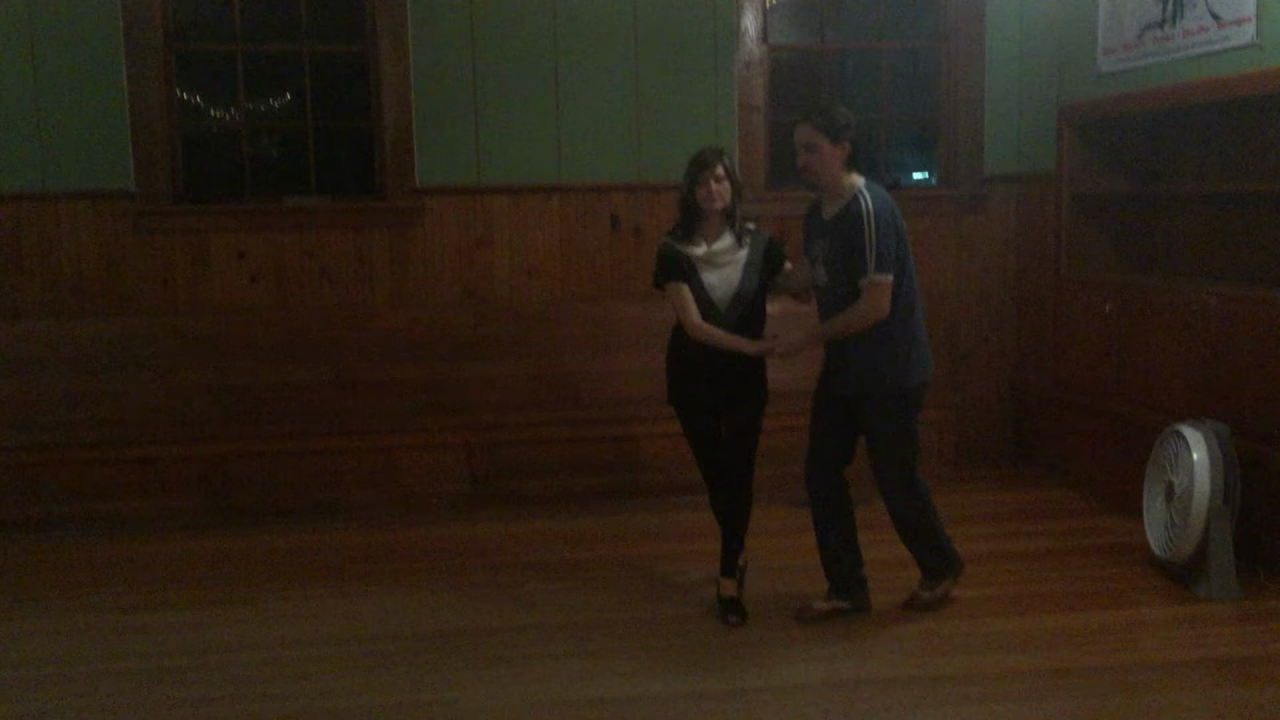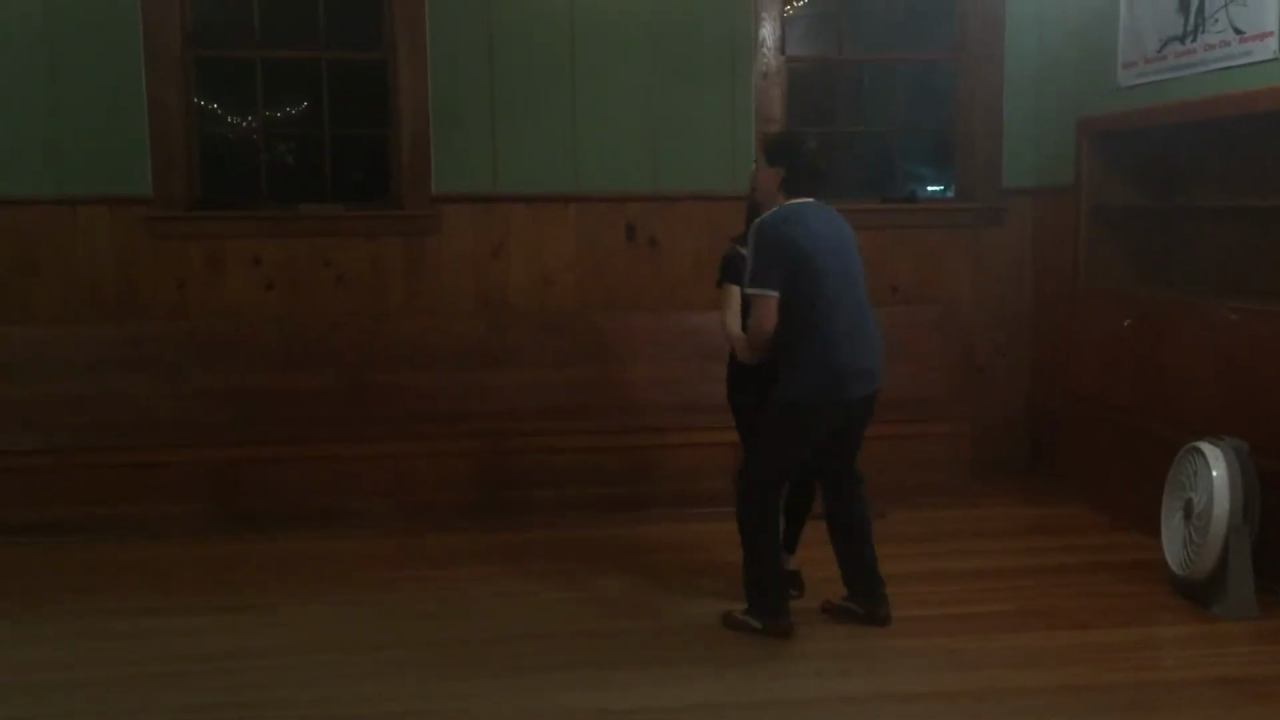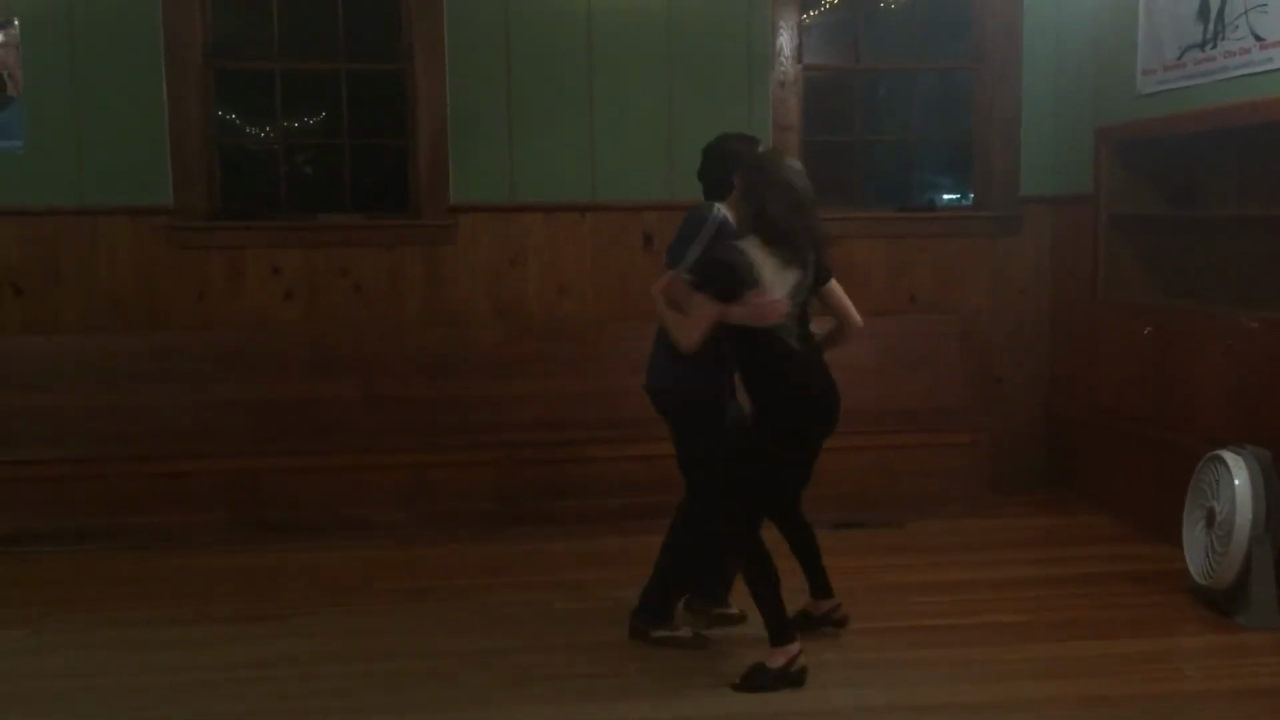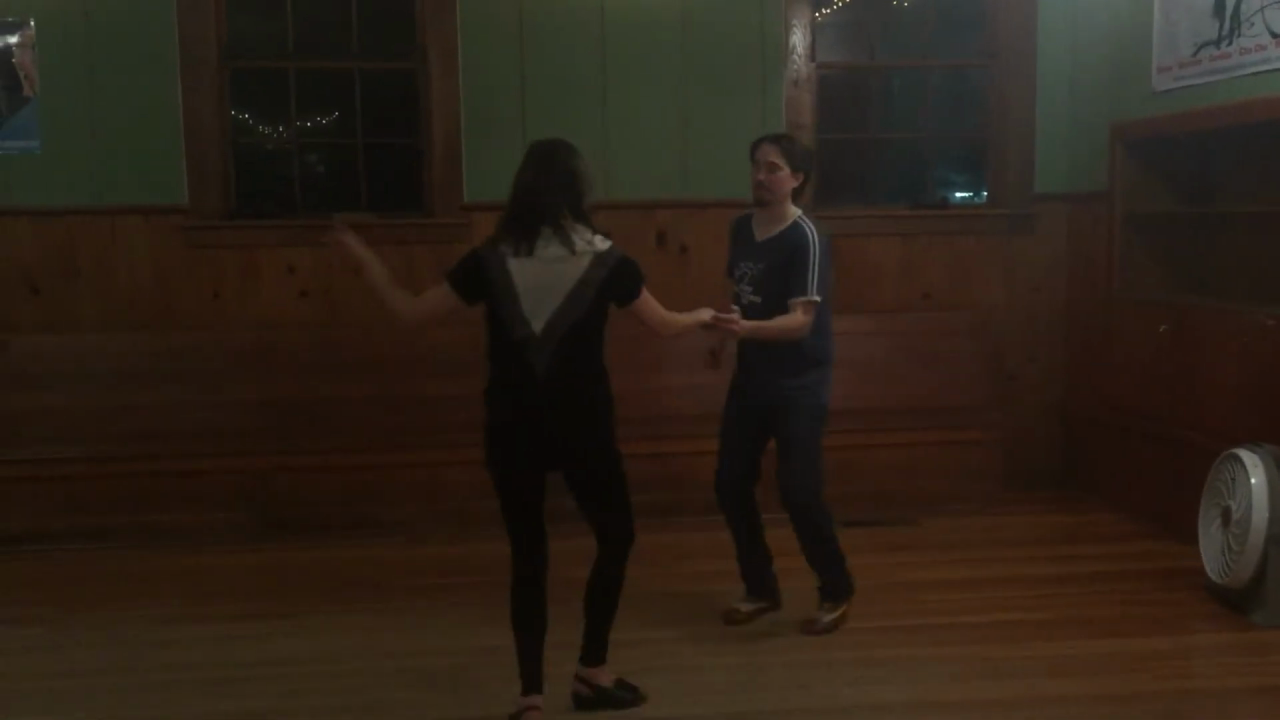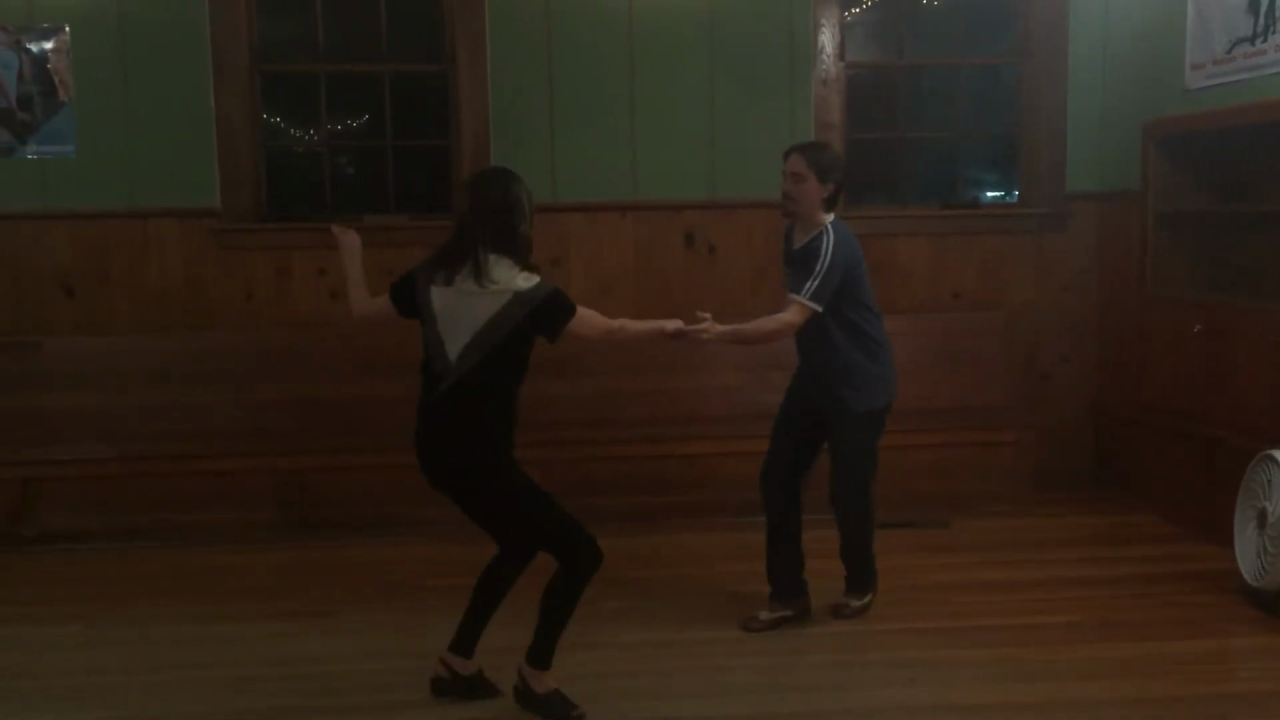
dt=1s
person 1, frame 1
left shoulder: (759, 244)
right shoulder: (675, 251)
right elbow: (693, 324)
right wrist: (751, 345)
left hip: (745, 375)
right hip: (693, 375)
left knee: (738, 470)
right knee: (714, 469)
left ankle: (728, 579)
right ankle: (737, 552)
person 1, frame 2
right shoulder: (738, 257)
right elbow: (730, 321)
right wrist: (744, 346)
right hip: (752, 374)
left ankle: (788, 555)
right ankle: (774, 555)
person 1, frame 3
left shoulder: (729, 258)
right shoulder: (807, 253)
left elbow: (688, 338)
right elbow: (852, 323)
left wrist: (668, 296)
left hip: (780, 404)
right hip: (819, 395)
left knee: (741, 521)
right knee: (784, 503)
left ankle: (785, 654)
right ankle: (825, 601)
person 1, frame 4
left shoulder: (492, 259)
right shoulder: (605, 258)
left elbow: (412, 310)
right elbow: (664, 324)
left wrist: (365, 258)
right wrist: (705, 316)
left hip: (513, 426)
right hip: (583, 423)
left knee: (528, 554)
right knee: (617, 539)
right ankle: (594, 672)
person 1, frame 5
left shoulder: (430, 278)
right shoulder: (530, 295)
left elbow: (363, 308)
right elbow: (610, 329)
left wrist: (352, 254)
right wrist: (666, 326)
left hip: (437, 447)
right hip: (480, 452)
left knee: (521, 540)
right knee: (580, 553)
left ankle: (456, 663)
person 2, frame 1
left shoulder: (870, 209)
right shoulder: (817, 212)
left elbow: (875, 306)
left wrist: (808, 337)
left hip: (890, 371)
right hip: (843, 369)
left knee: (894, 478)
right knee: (822, 473)
left ankle: (942, 568)
right ankle: (847, 587)
person 2, frame 2
left shoulder: (772, 228)
right shoulder: (835, 222)
left elbow: (765, 322)
left wrist: (752, 349)
left hip: (810, 384)
right hip: (862, 378)
left knee: (758, 487)
right knee: (841, 480)
left ankle: (768, 609)
right ankle: (869, 596)
person 2, frame 3
left shoulder: (713, 223)
right shoulder: (713, 224)
right wrist: (756, 313)
left hip: (701, 378)
right hip: (688, 382)
left knee: (723, 480)
right knee: (709, 489)
left ankle: (713, 597)
right ankle: (653, 615)
person 2, frame 4
left shoulder: (805, 237)
right shoulder: (740, 228)
left elbow: (801, 321)
left wrist: (747, 329)
right wrist: (727, 335)
left hip: (800, 384)
right hip: (750, 378)
left knee: (798, 490)
right knee: (730, 486)
left ankle: (836, 591)
right ankle: (762, 589)
person 2, frame 5
left shoulder: (833, 246)
right shoulder: (795, 235)
left elbow: (791, 321)
left wrist: (722, 333)
left hip: (859, 387)
right hip: (813, 380)
left knee: (849, 491)
right knee: (777, 479)
left ankle: (861, 584)
right ankle: (788, 595)
